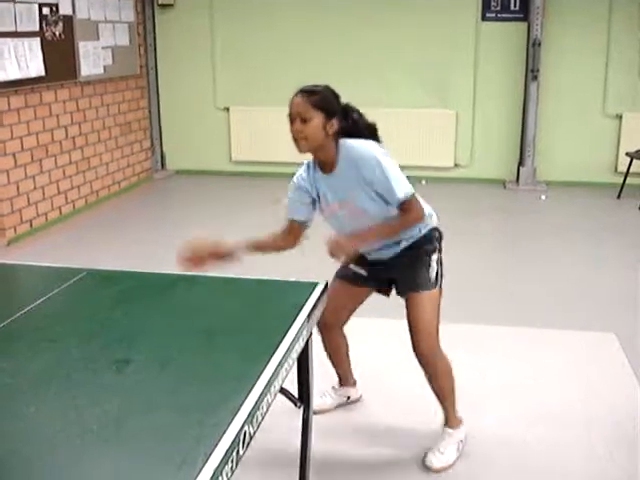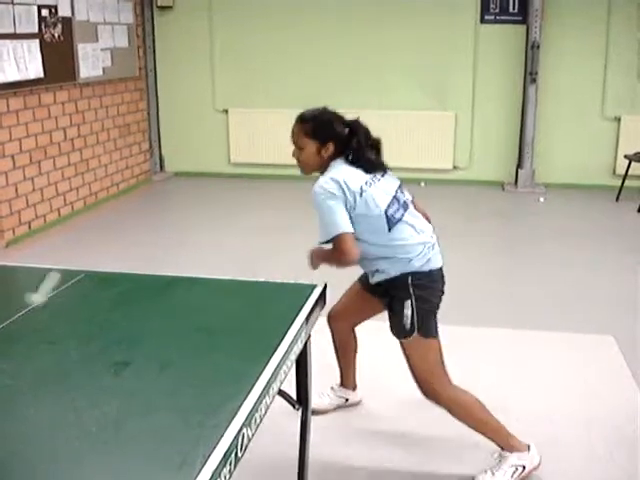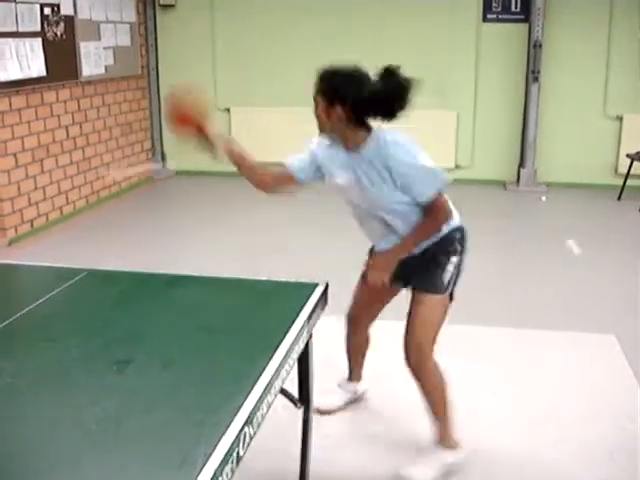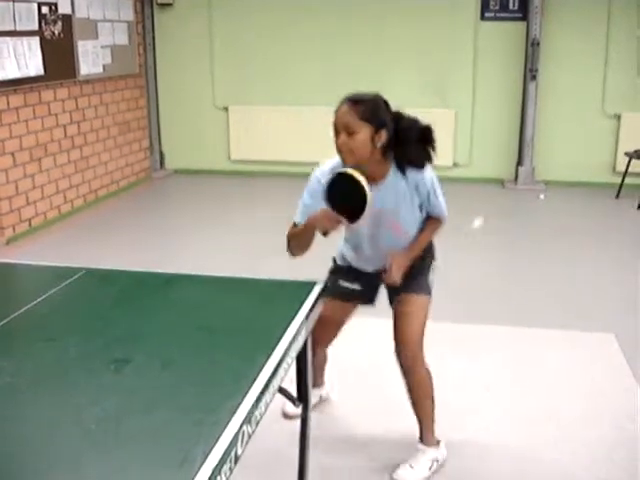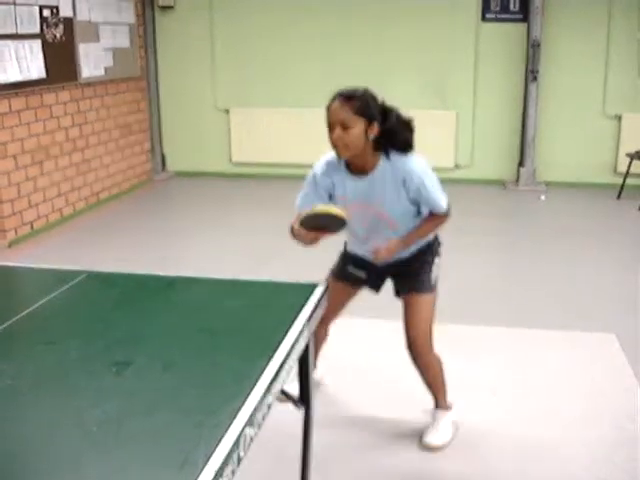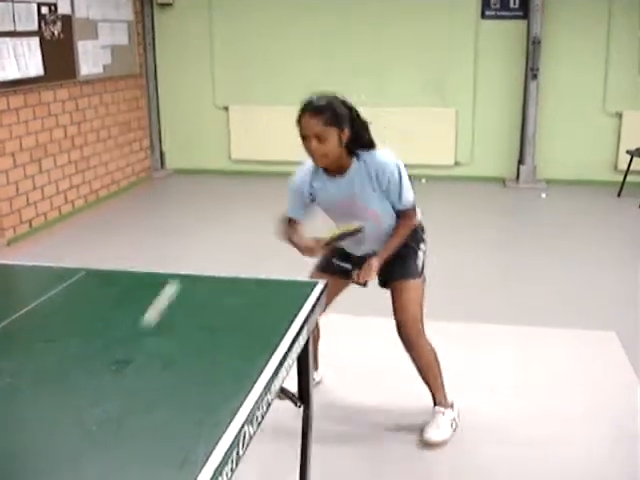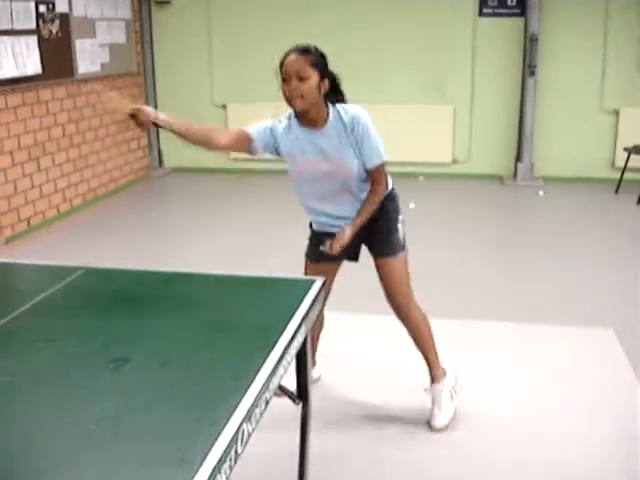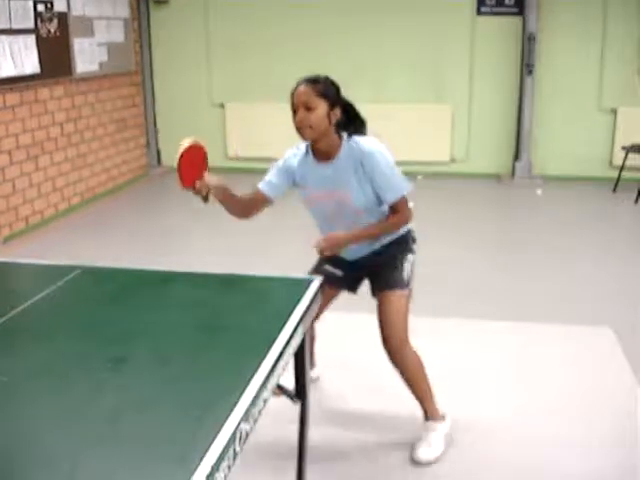
dt=0.3s
person 1, frame 1
left shoulder: (366, 156)
right shoulder: (307, 178)
left elbow: (414, 212)
right elbow: (289, 238)
left wrist: (358, 241)
right wrist: (233, 248)
left hip: (416, 246)
right hip: (366, 252)
left knee: (425, 347)
right knee: (327, 323)
left ankle: (452, 427)
right ankle: (347, 387)
person 1, frame 2
left shoulder: (326, 187)
right shoulder: (363, 169)
left elbow: (347, 254)
right elbow: (418, 212)
left wrist: (321, 255)
left hip: (410, 278)
right hip: (392, 269)
left knee: (434, 386)
right knee: (338, 319)
right ankle: (347, 390)
person 1, frame 3
left shoulder: (395, 149)
right shoulder: (328, 150)
left elbow: (440, 213)
right elbow: (269, 182)
left wrist: (392, 257)
right wrist: (227, 147)
left hip: (436, 248)
right hip: (391, 247)
left knee: (417, 353)
right knee: (356, 319)
left ankle: (446, 444)
right ankle: (354, 384)
person 1, frame 4
left shoulder: (418, 175)
right shoulder: (326, 179)
left elbow: (437, 219)
right elbow: (294, 247)
left wrist: (404, 257)
right wrist: (315, 226)
left hip: (409, 263)
right hip: (354, 264)
left knee: (408, 351)
right knee: (315, 336)
left ankle: (431, 444)
right ankle: (316, 388)
person 1, frame 5
left shoulder: (409, 168)
right shoulder: (325, 172)
left elbow: (440, 214)
right elbow: (300, 224)
left wrist: (401, 243)
right wrist: (303, 233)
left hip: (414, 254)
right hip: (360, 252)
left knee: (419, 346)
right knee: (316, 317)
left ankle: (443, 410)
person 1, frame 6
left shoulder: (382, 165)
right shoulder: (306, 177)
left elbow: (408, 218)
right elbow: (290, 225)
left wrist: (379, 260)
right wrist: (301, 241)
left hip: (402, 244)
right hip: (349, 247)
left knee: (410, 331)
left ankle: (443, 406)
right ankle: (308, 373)
person 1, frame 7
left shoulder: (353, 119)
right shoulder: (280, 131)
left elbow: (379, 181)
right elbow: (222, 140)
left wrist: (352, 229)
right wrist: (161, 120)
left hip: (375, 213)
right hip: (325, 223)
left knee: (402, 304)
left ankle: (440, 380)
right ankle: (307, 368)
person 1, frame 8
left shoulder: (368, 153)
right shoulder: (294, 163)
left elbow: (402, 216)
right elbow: (247, 207)
left wrist: (347, 236)
right wrist: (217, 189)
left hip: (390, 247)
right hip: (341, 251)
left knee: (395, 343)
left ankle: (435, 420)
right ankle: (305, 370)
